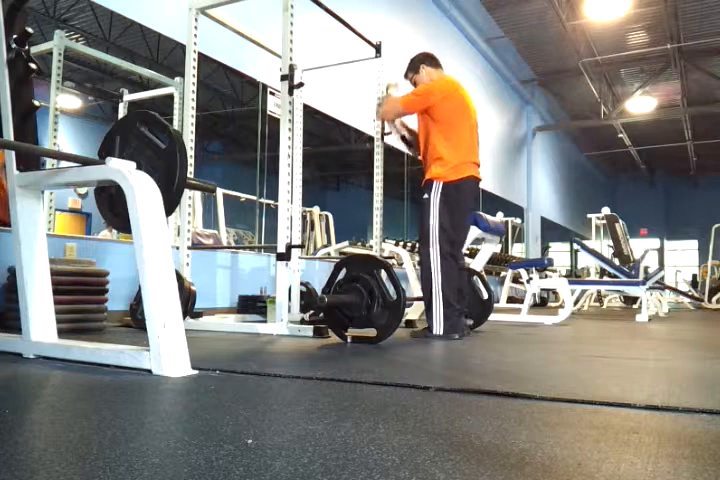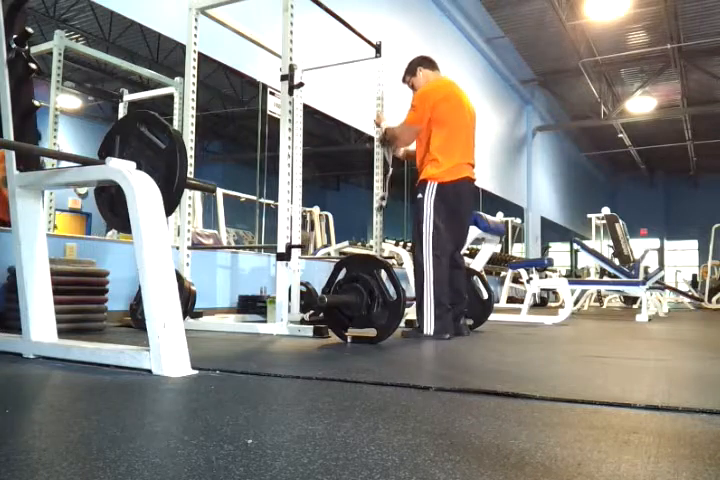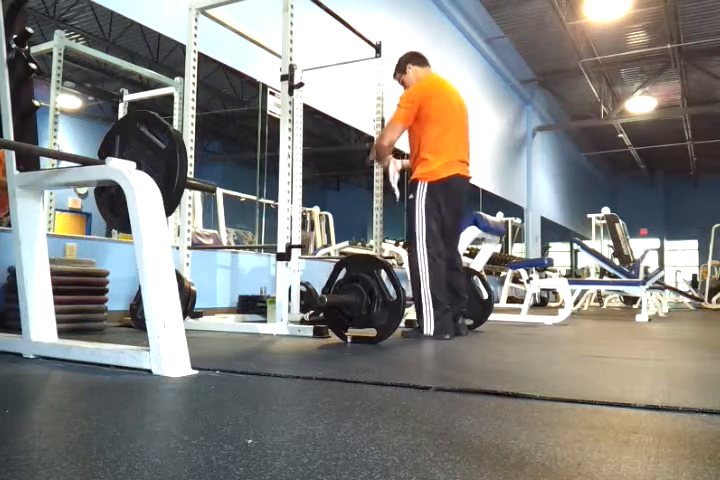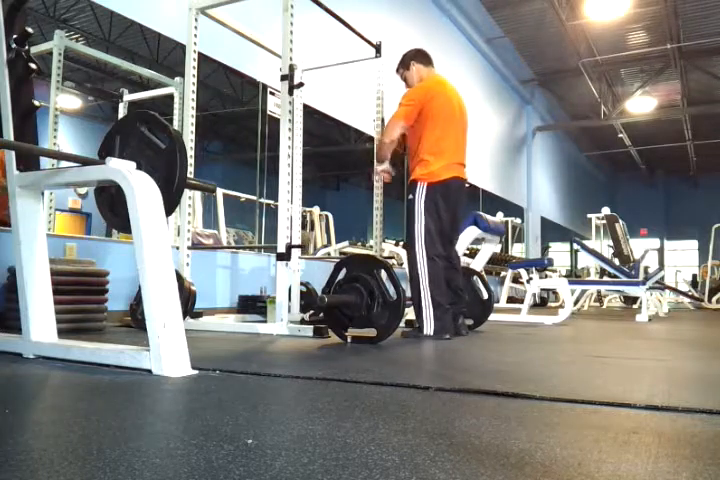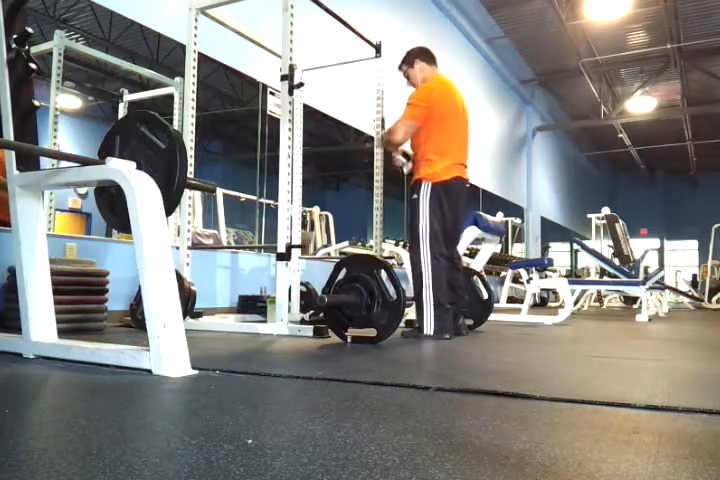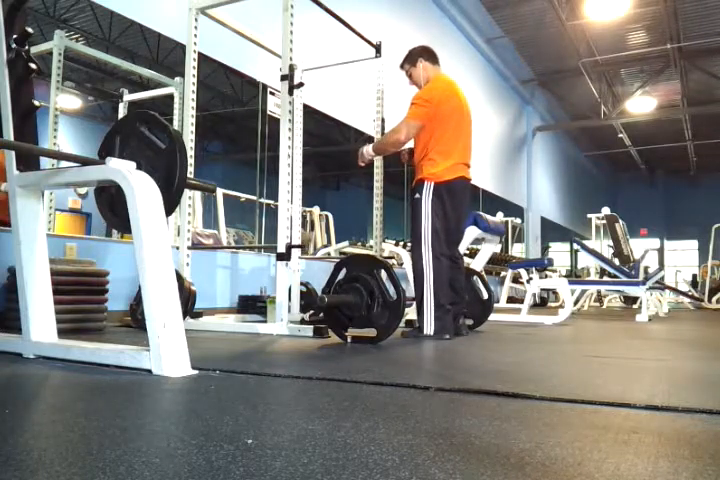
dt=0.4s
person 1, frame 1
left shoulder: (434, 89)
right shoulder: (458, 93)
left elbow: (385, 112)
left wrist: (390, 94)
right wrist: (403, 129)
left hip: (446, 180)
right hip: (465, 179)
left knee: (435, 252)
right knee: (450, 251)
left ankle: (442, 324)
right ankle: (455, 319)
person 1, frame 2
left shoulder: (428, 93)
right shoulder: (461, 97)
left elbow: (403, 137)
left wrist: (384, 129)
right wrist: (408, 153)
left hip: (440, 181)
right hip: (462, 180)
left knee: (430, 251)
right knee: (450, 251)
left ankle: (434, 324)
right ankle: (456, 320)
person 1, frame 3
left shoulder: (418, 92)
right shoulder: (453, 93)
left elbow: (387, 140)
left wrist: (380, 159)
right wrist: (405, 164)
left hip: (433, 180)
right hip: (457, 177)
left knee: (426, 250)
right knee: (446, 250)
left ankle: (434, 324)
right ankle: (455, 318)
person 1, frame 4
left shoulder: (420, 92)
right shoulder: (453, 94)
left elbow: (389, 138)
left wrist: (382, 164)
right wrist: (402, 145)
left hip: (431, 181)
right hip: (454, 179)
left knee: (424, 251)
right knee: (445, 250)
left ankle: (434, 324)
right ankle: (454, 318)
person 1, frame 5
left shoulder: (427, 92)
right shoulder: (453, 93)
left elbow: (397, 135)
left wrist: (383, 142)
right wrist: (411, 160)
left hip: (434, 182)
right hip: (454, 179)
left knee: (429, 251)
right knee: (446, 250)
left ankle: (434, 324)
right ankle: (455, 318)
person 1, frame 6
left shoulder: (432, 92)
right shoulder: (455, 92)
left elbow: (400, 136)
left wrist: (369, 150)
right wrist: (415, 154)
left hip: (437, 181)
right hip: (457, 179)
left knee: (429, 251)
right knee: (448, 251)
left ankle: (433, 324)
right ankle: (454, 319)
